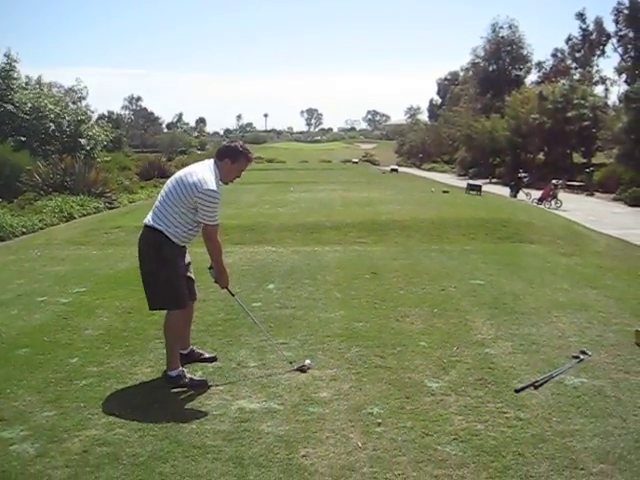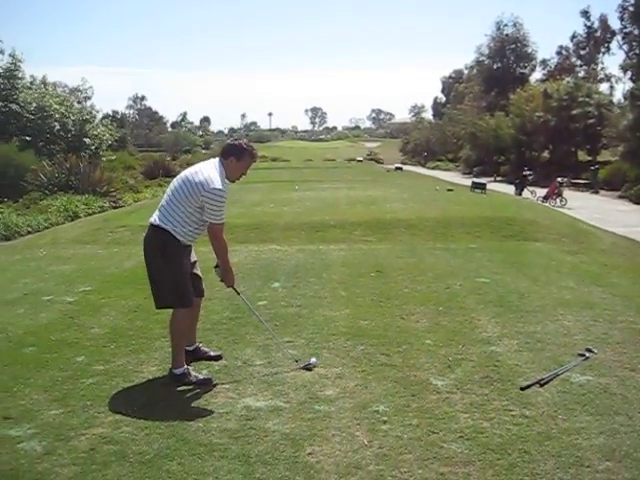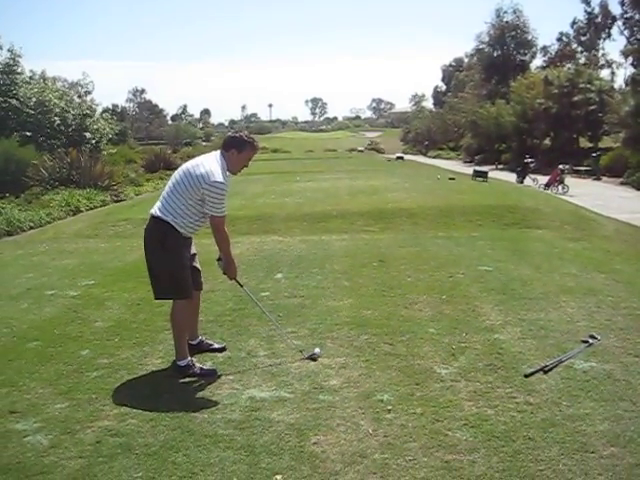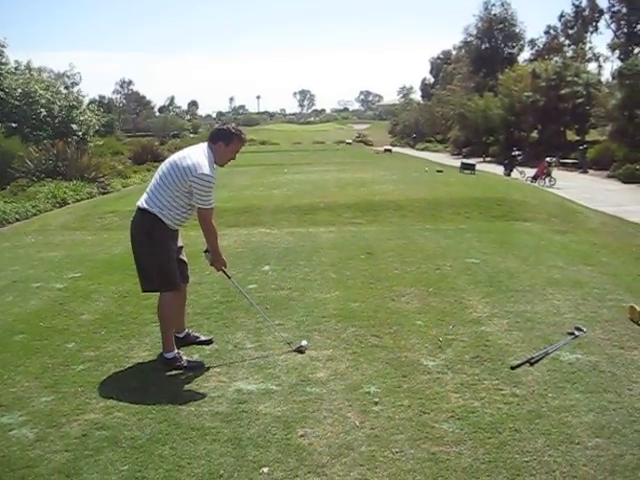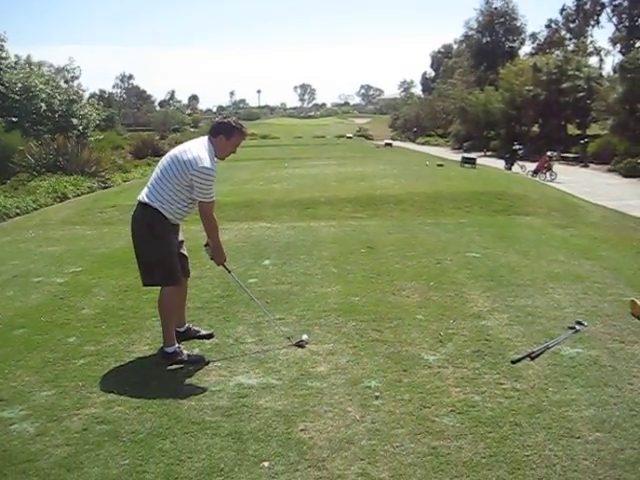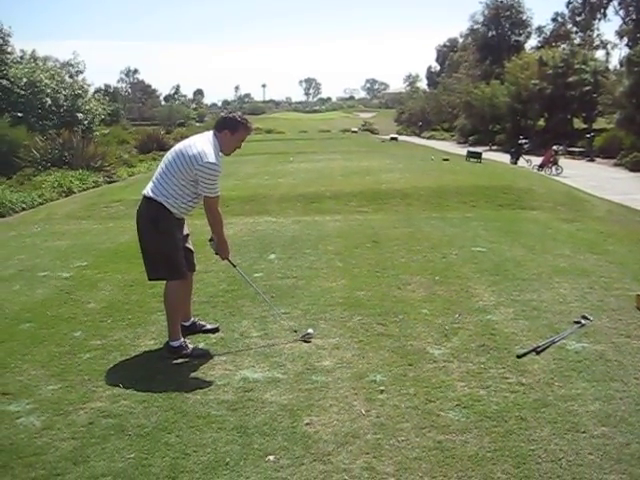
dt=0.4s
person 1, frame 1
left shoulder: (202, 170)
right shoulder: (208, 188)
left elbow: (206, 231)
right elbow: (211, 237)
left wrist: (215, 264)
right wrist: (220, 269)
left hip: (168, 241)
right hip: (160, 244)
left knee: (188, 298)
right knee: (177, 305)
left ankle: (185, 349)
right ankle: (173, 371)
person 1, frame 2
left shoulder: (208, 169)
right shoulder: (215, 187)
left elbow: (211, 230)
right elbow: (217, 235)
left wrist: (221, 263)
right wrist: (227, 268)
left hip: (176, 240)
right hip: (166, 243)
left knee: (195, 294)
right knee: (183, 304)
left ankle: (190, 347)
right ankle: (178, 369)
person 1, frame 3
left shoulder: (209, 162)
right shoulder: (216, 179)
left elbow: (214, 224)
right elbow: (219, 228)
left wrist: (223, 254)
right wrist: (229, 261)
left hip: (176, 232)
right hip: (166, 234)
left knee: (194, 288)
right knee: (182, 295)
left ankle: (194, 340)
right ankle: (182, 360)
person 1, frame 4
left shoulder: (196, 153)
right shoulder: (203, 172)
left elbow: (202, 216)
right elbow: (206, 220)
left wrist: (211, 246)
right wrist: (216, 254)
left hip: (162, 223)
right hip: (153, 226)
left knee: (180, 280)
right knee: (170, 287)
left ankle: (180, 333)
right ankle: (169, 353)
person 1, frame 5
left shoulder: (197, 147)
right shoulder: (204, 165)
left elbow: (203, 210)
right elbow: (207, 214)
left wrist: (211, 239)
right wrist: (217, 247)
left hip: (163, 218)
right hip: (154, 220)
left knee: (181, 275)
right knee: (171, 281)
left ankle: (181, 327)
right ankle: (169, 348)
person 1, frame 6
left shoulder: (202, 142)
right shoulder: (209, 160)
left elbow: (208, 205)
right elbow: (212, 208)
left wrist: (215, 235)
right wrist: (221, 241)
left hip: (167, 212)
right hip: (159, 215)
left knee: (187, 269)
right knee: (176, 276)
left ankle: (186, 321)
right ankle: (175, 342)
